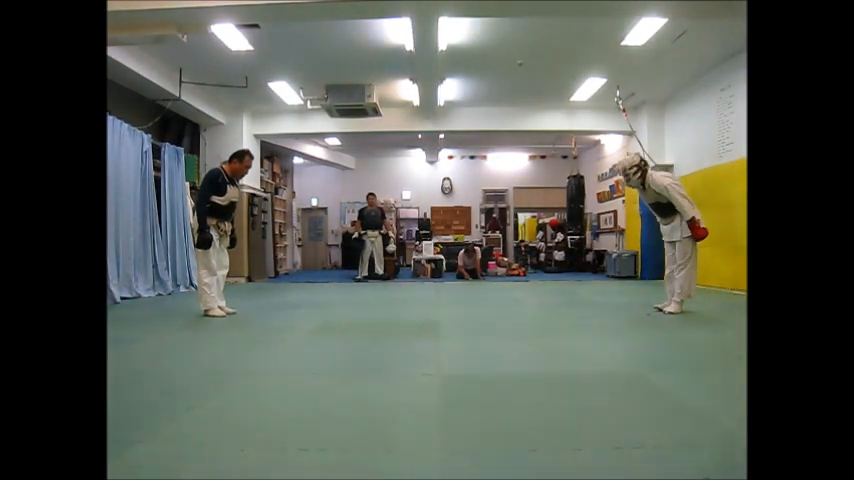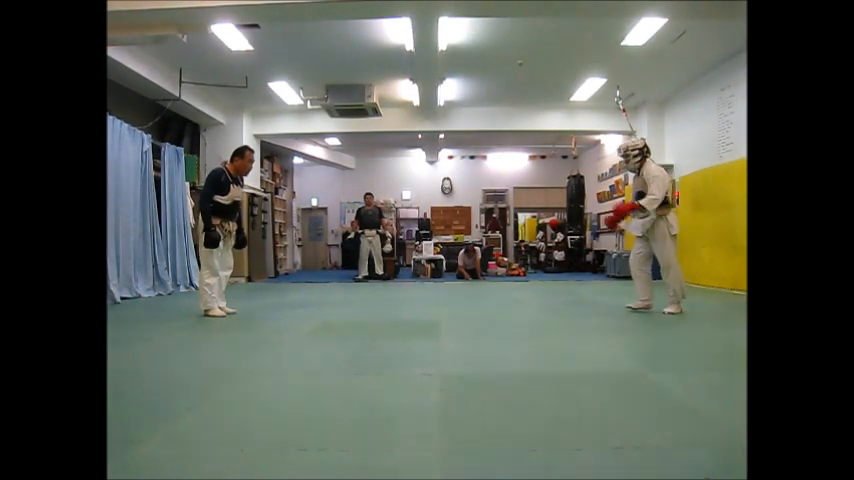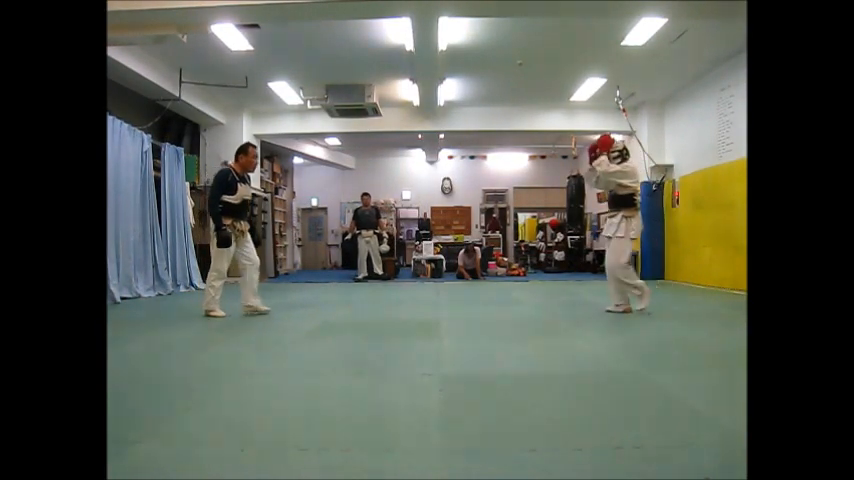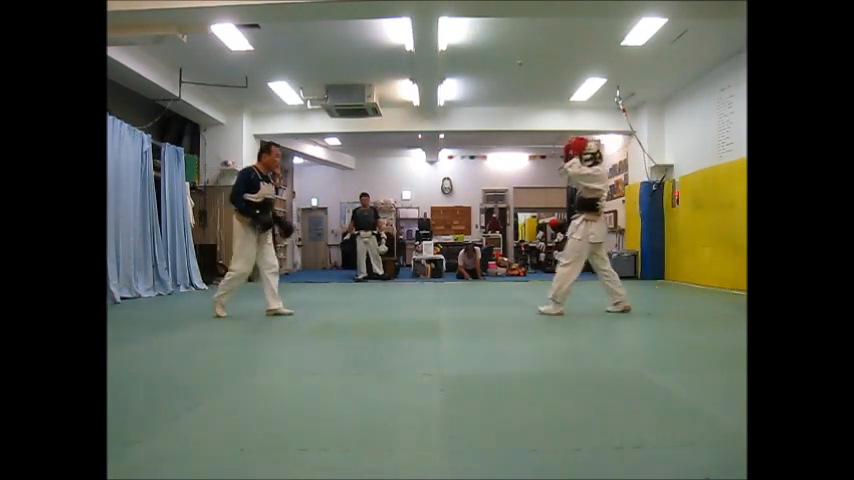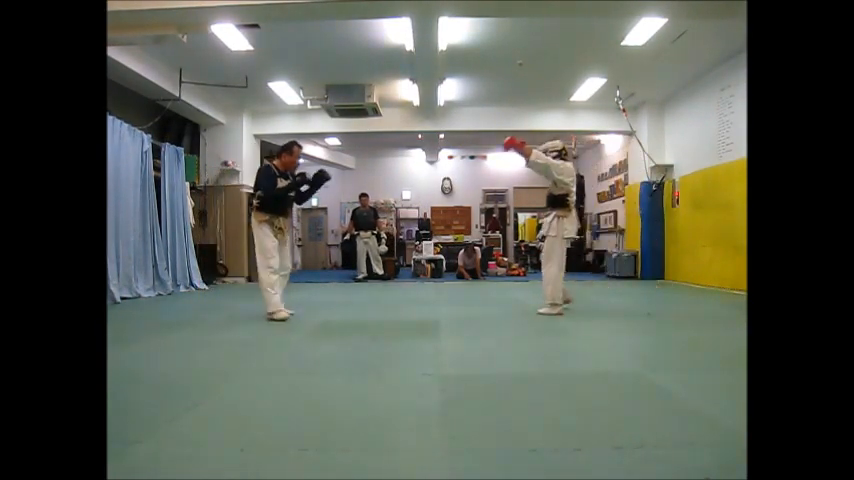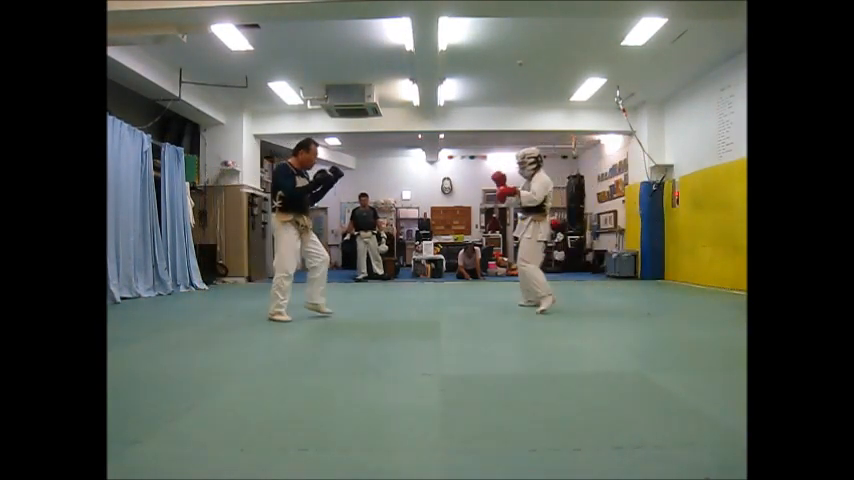
dt=0.3s
person 1, frame 1
left shoulder: (234, 180)
right shoulder: (214, 176)
right elbow: (201, 203)
left wrist: (231, 230)
right wrist: (203, 230)
left hip: (222, 227)
right hip: (208, 226)
left knee: (221, 266)
right knee: (208, 267)
left ankle: (219, 304)
right ankle: (209, 306)
person 1, frame 2
left shoulder: (239, 179)
right shoulder: (217, 175)
right elbow: (204, 202)
left wrist: (240, 230)
right wrist: (209, 229)
left hip: (228, 227)
right hip: (213, 226)
left knee: (225, 267)
right knee: (211, 267)
left ankle: (219, 303)
right ankle: (209, 306)
person 1, frame 3
left shoulder: (246, 178)
right shoulder: (224, 175)
right elbow: (212, 203)
left wrist: (252, 230)
right wrist: (219, 229)
left hip: (241, 228)
right hip: (225, 226)
left knee: (252, 263)
right knee: (219, 269)
left ankle: (251, 303)
right ankle: (211, 307)
person 1, frame 4
left shoulder: (269, 178)
right shoulder: (248, 174)
right elbow: (235, 198)
left wrist: (280, 221)
right wrist: (255, 216)
left hip: (264, 227)
right hip: (246, 225)
left knee: (270, 266)
right knee: (241, 268)
left ankle: (274, 305)
right ankle: (219, 302)
person 1, frame 5
left shoulder: (290, 175)
right shoulder: (266, 170)
left elbow: (299, 199)
right elbow: (268, 194)
left wrist: (316, 184)
right wrist: (294, 185)
left hip: (282, 225)
right hip: (264, 222)
left knee: (284, 267)
right knee: (271, 265)
left ankle: (277, 305)
right ankle: (274, 309)
person 1, frame 6
left shoulder: (303, 173)
right shoulder: (282, 170)
left elbow: (310, 199)
right elbow: (292, 194)
left wrist: (328, 184)
right wrist: (316, 182)
left hip: (301, 224)
right hip: (286, 223)
left knee: (320, 259)
right knee: (285, 268)
left ankle: (314, 301)
right ankle: (276, 310)
person 2, frame 1
left shoulder: (660, 181)
right shoulder: (641, 187)
left elbow: (683, 203)
left wrist: (694, 226)
right wrist: (665, 225)
left hip: (684, 225)
right hip: (669, 227)
left knee: (683, 264)
right knee: (671, 265)
left ankle: (677, 302)
right ankle: (671, 300)
person 2, frame 2
left shoulder: (655, 172)
right shoulder: (637, 175)
left elbow: (655, 198)
right elbow: (636, 199)
left wrist: (631, 207)
right wrist: (619, 214)
left hip: (661, 222)
right hip: (645, 224)
left knee: (668, 263)
right knee: (637, 262)
left ankle: (676, 303)
right ankle: (644, 300)
person 2, frame 3
left shoulder: (628, 170)
right shoulder: (612, 173)
left elbow: (603, 171)
right elbow: (593, 180)
left wrist: (602, 153)
right wrist: (594, 158)
left hip: (626, 223)
right hip: (615, 223)
left knee: (616, 264)
right knee: (612, 265)
left ankle: (642, 291)
right ankle: (621, 303)
person 2, frame 4
left shoulder: (598, 173)
right shoulder: (589, 174)
left elbow: (571, 172)
right elbow: (568, 172)
left wrist: (574, 155)
right wrist: (570, 155)
left hip: (587, 226)
right hip: (588, 226)
left knee: (567, 264)
right knee: (601, 266)
left ankle: (555, 304)
right ankle: (621, 301)
person 2, frame 5
left shoulder: (566, 168)
right shoulder: (557, 171)
left elbow: (542, 160)
right elbow: (539, 163)
left wrist: (520, 147)
right wrist: (522, 149)
left hip: (561, 221)
right hip: (558, 221)
left knee: (552, 263)
right knee: (549, 260)
left ankle: (554, 305)
right ankle: (561, 295)
person 2, frame 6
left shoulder: (541, 179)
right shoulder: (530, 180)
left elbow: (533, 198)
right elbow: (519, 200)
left wrist: (513, 191)
right wrist: (505, 189)
left hip: (536, 227)
right hip: (527, 226)
left knee: (525, 263)
right knee: (528, 262)
left ankle: (546, 296)
right ankle: (533, 298)
